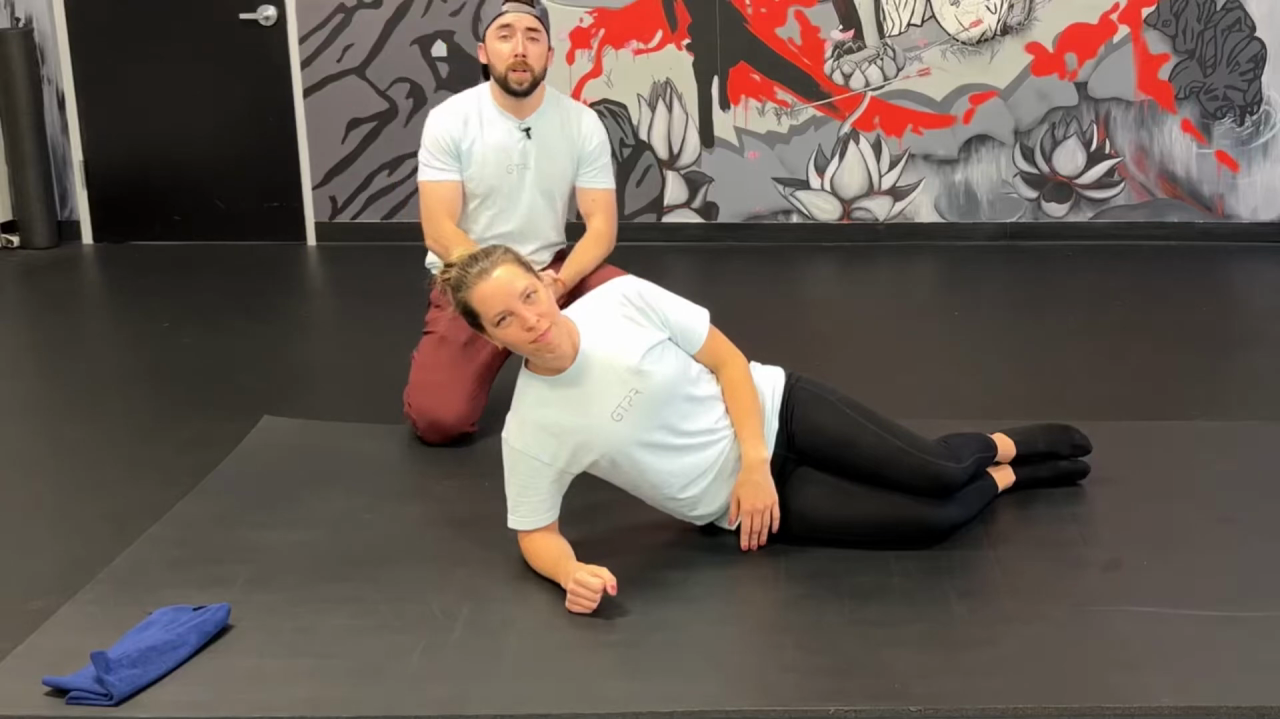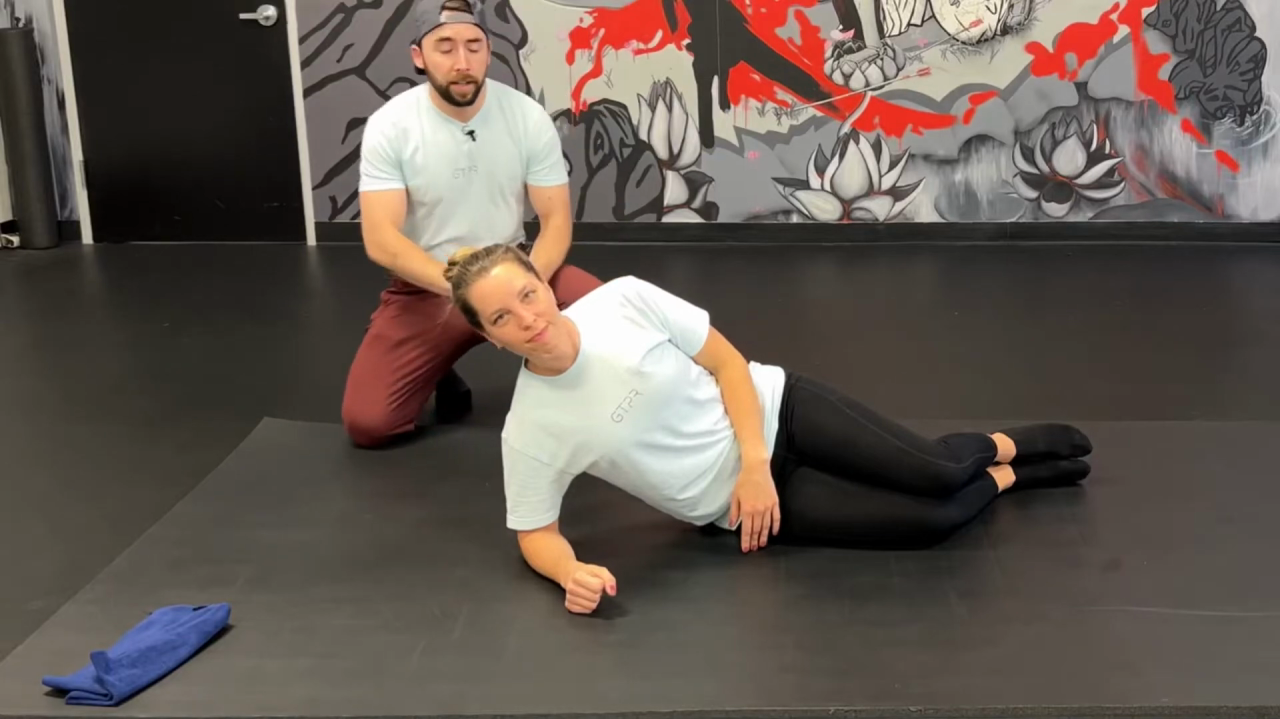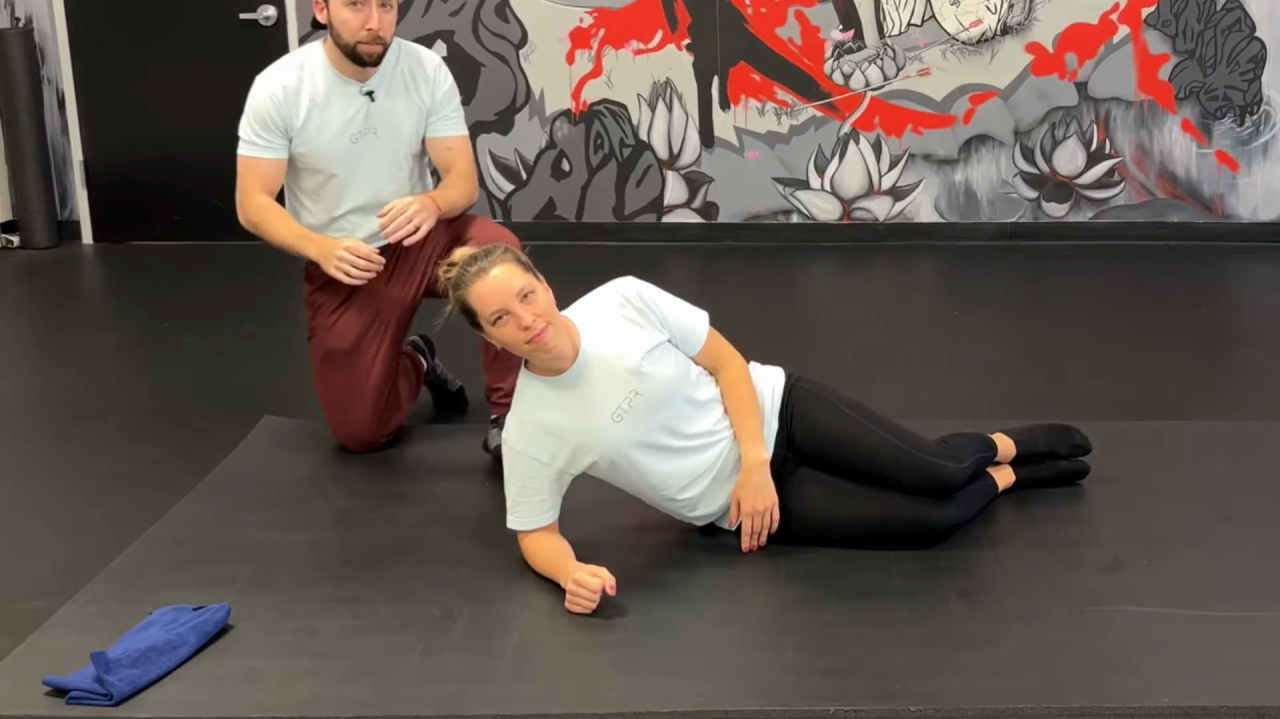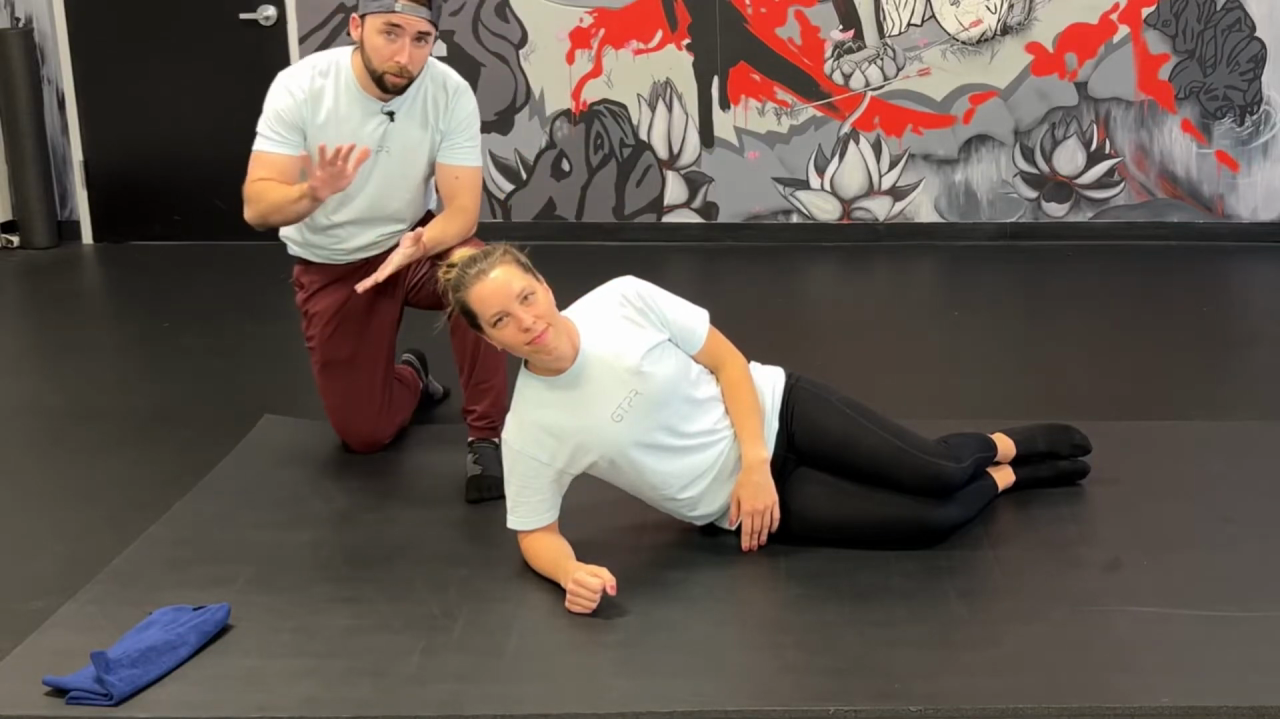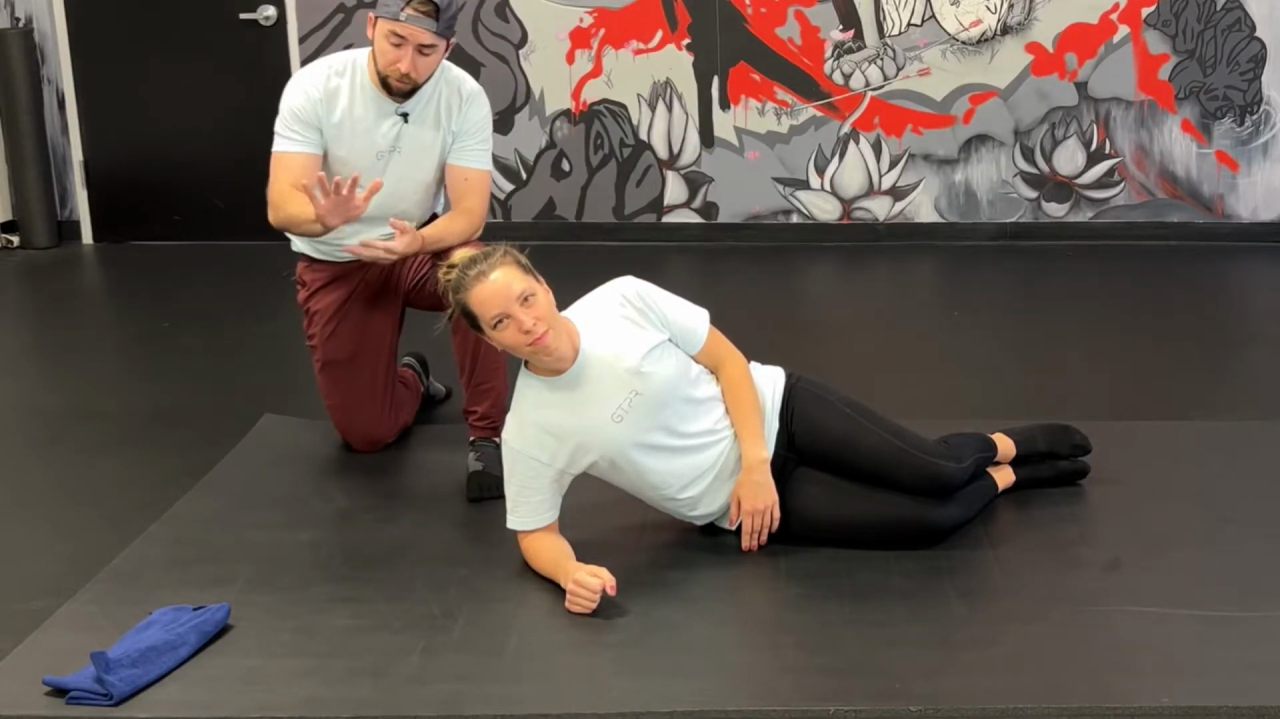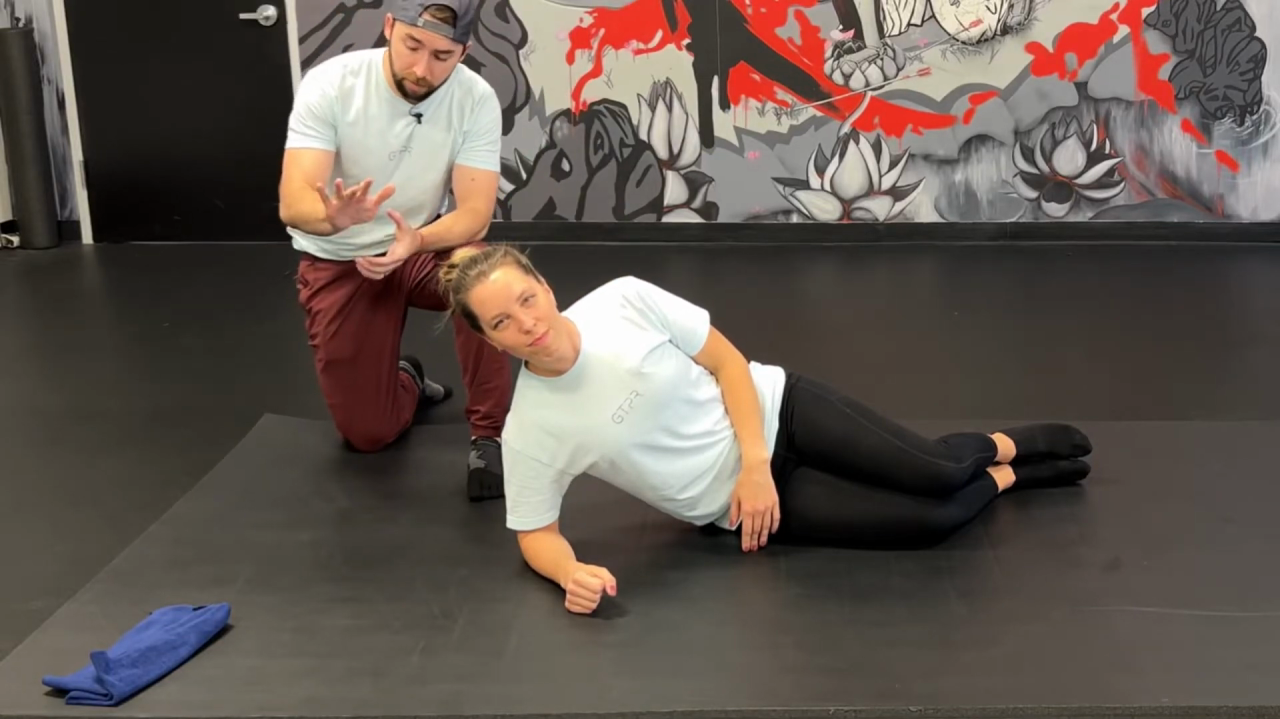
dt=0.7s
person 1, frame 1
left shoulder: (625, 297)
right shoulder: (529, 430)
left elbow: (730, 362)
right elbow: (536, 533)
left wrist: (756, 462)
right wrist: (570, 572)
left hip: (773, 409)
right hip: (730, 498)
left knee: (937, 474)
right knee: (930, 522)
left ankle: (1007, 446)
right ankle: (1005, 478)
person 1, frame 2
left shoulder: (623, 298)
right shoulder: (528, 431)
left elbow: (729, 363)
right elbow: (534, 532)
left wrist: (754, 462)
right wrist: (570, 572)
left hip: (771, 411)
right hip: (727, 498)
left knee: (935, 474)
right knee: (930, 522)
left ankle: (1004, 445)
right ankle: (1003, 479)
person 1, frame 3
left shoulder: (624, 299)
right shoulder: (529, 431)
left elbow: (729, 364)
right elbow: (535, 533)
left wrist: (755, 463)
right wrist: (570, 573)
left hip: (773, 409)
right hip: (730, 500)
left knee: (936, 472)
right knee: (930, 522)
left ankle: (1006, 447)
right ankle: (1004, 478)
person 1, frame 4
left shoulder: (624, 298)
right shoulder: (529, 430)
left elbow: (730, 362)
right elbow: (535, 534)
left wrist: (754, 462)
right wrist: (570, 573)
left hip: (773, 409)
right hip: (727, 495)
left knee: (935, 472)
right knee: (929, 523)
left ankle: (1005, 445)
right ankle: (1005, 479)
person 1, frame 5
left shoulder: (624, 299)
right shoulder: (529, 431)
left elbow: (729, 362)
right elbow: (535, 533)
left wrist: (755, 461)
right wrist: (570, 573)
left hip: (774, 409)
right hip: (731, 501)
left knee: (936, 472)
right knee: (931, 522)
left ankle: (1007, 445)
right ankle: (1003, 478)
person 1, frame 6
left shoulder: (625, 299)
right shoulder: (529, 431)
left elbow: (729, 363)
right elbow: (536, 534)
left wrist: (755, 462)
right wrist: (570, 573)
left hip: (772, 409)
right hip: (730, 498)
left knee: (936, 472)
right knee: (930, 523)
left ankle: (1007, 444)
right ankle: (1005, 479)
person 2, frame 1
left shoulder: (584, 124)
right shoulder: (449, 121)
left elbow: (601, 227)
right elbow: (439, 231)
left wrist: (558, 285)
left hip: (550, 271)
right knee: (439, 420)
right ankle: (439, 360)
person 2, frame 2
left shoulder: (529, 118)
right shoulder: (389, 127)
left elbow: (556, 219)
right elbow: (380, 240)
right hip: (422, 289)
right knee: (368, 424)
right ankle: (436, 365)
person 2, frame 3
left shoulder: (427, 70)
right shoulder: (278, 89)
left elbow: (463, 178)
right elbow: (252, 205)
left wrist: (431, 205)
right wrist: (322, 249)
left hip: (419, 238)
right hip: (341, 267)
left knee: (498, 251)
right knee: (360, 434)
left ankle: (506, 412)
right ankle: (415, 364)
person 2, frame 4
left shoulder: (452, 94)
right shoulder: (298, 88)
left elbow: (463, 210)
right elbow: (257, 206)
left wrist: (417, 246)
right wrist: (314, 193)
left hip: (412, 242)
right hip: (329, 268)
right knee: (365, 435)
left ankle: (486, 436)
right ankle: (410, 379)
person 2, frame 5
left shoulder: (465, 97)
right shoulder: (314, 86)
left elbow: (470, 213)
right elbow: (281, 205)
left wrist: (416, 242)
right wrist: (325, 215)
left hip: (421, 245)
right hip: (334, 265)
right knee: (366, 434)
left ankle: (487, 435)
right ankle: (413, 380)
person 2, frame 6
left shoulder: (477, 99)
right shoulder: (328, 84)
left elbow: (476, 214)
right elbow: (293, 201)
left wrist: (415, 241)
right wrist: (338, 213)
left hip: (425, 247)
right hip: (337, 263)
right knee: (367, 433)
left ankle: (489, 433)
right ankle: (408, 382)
